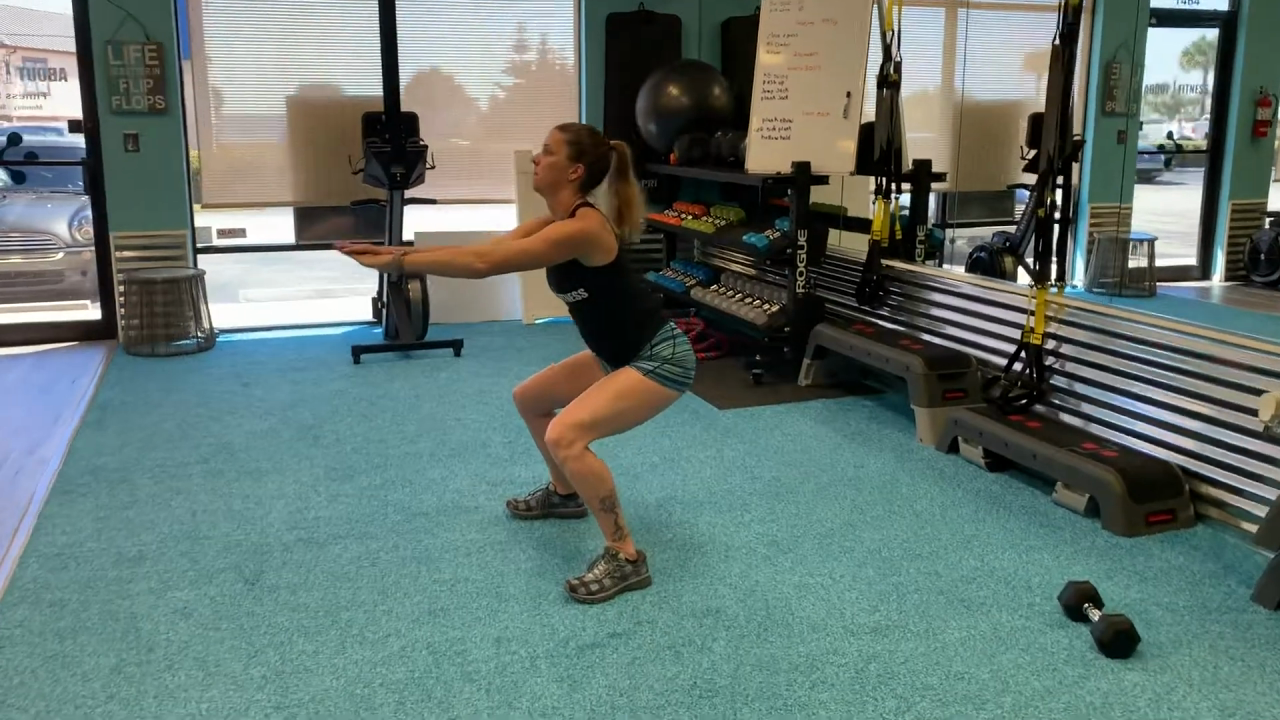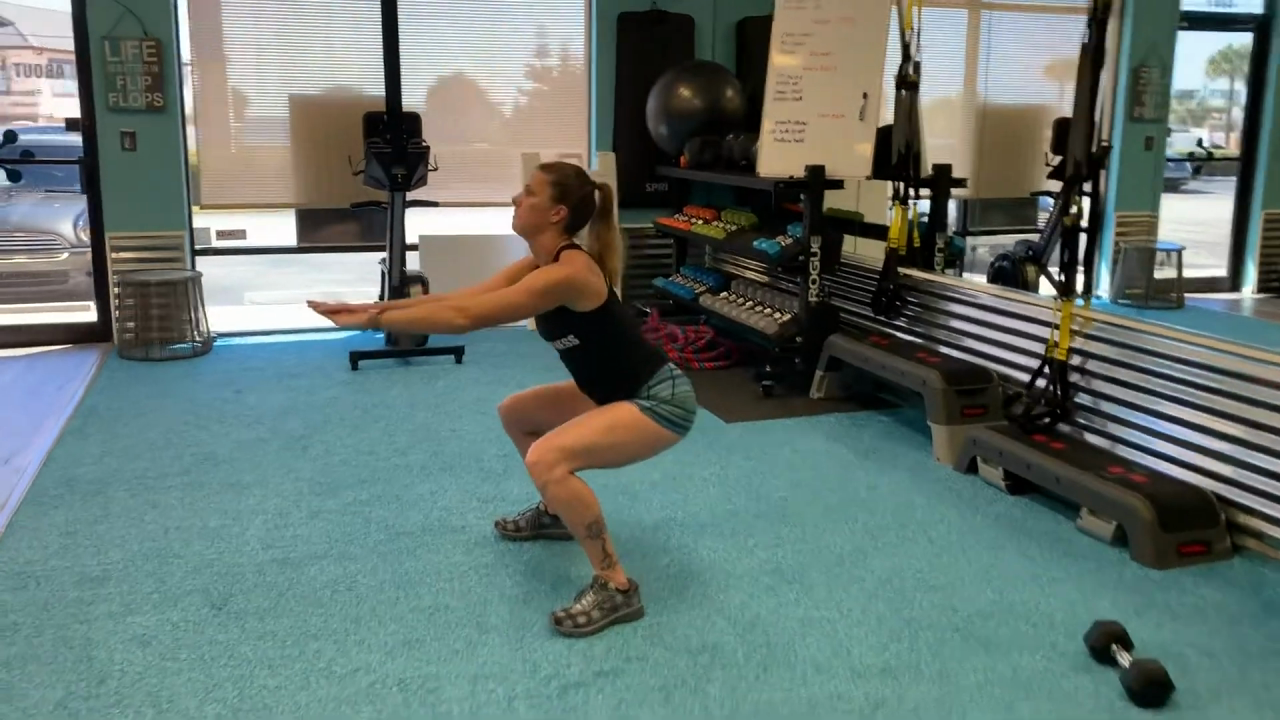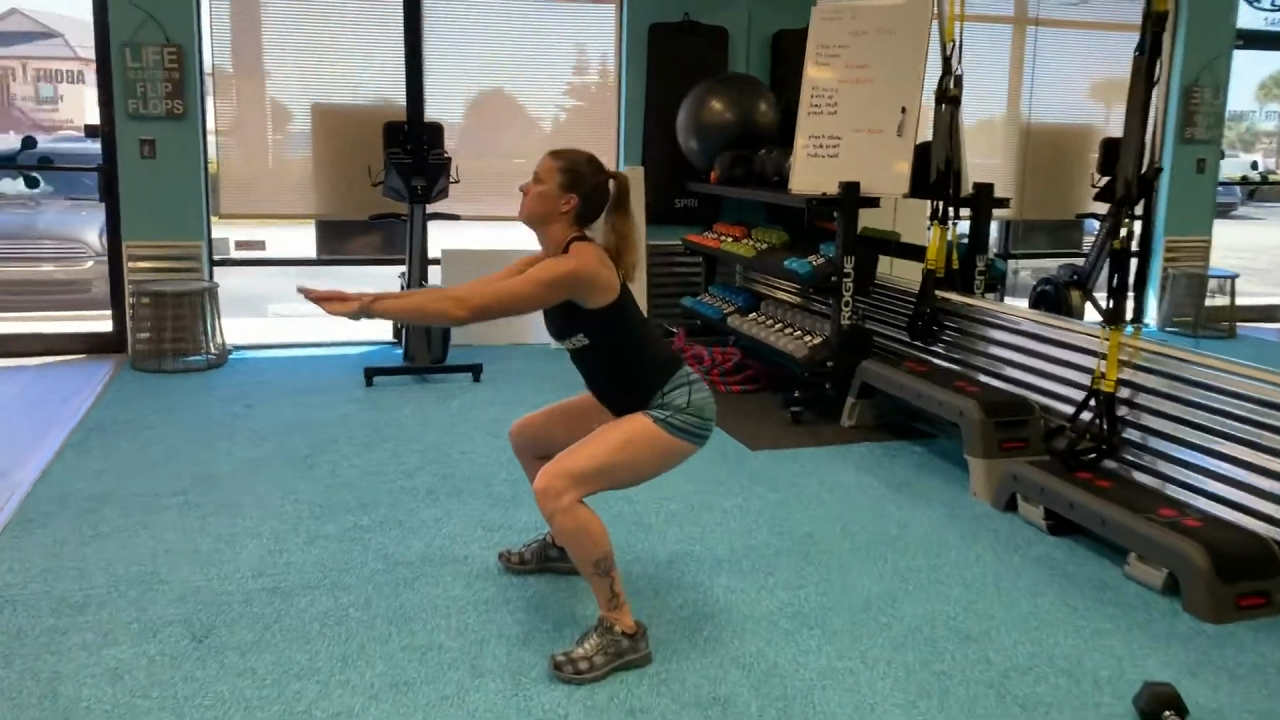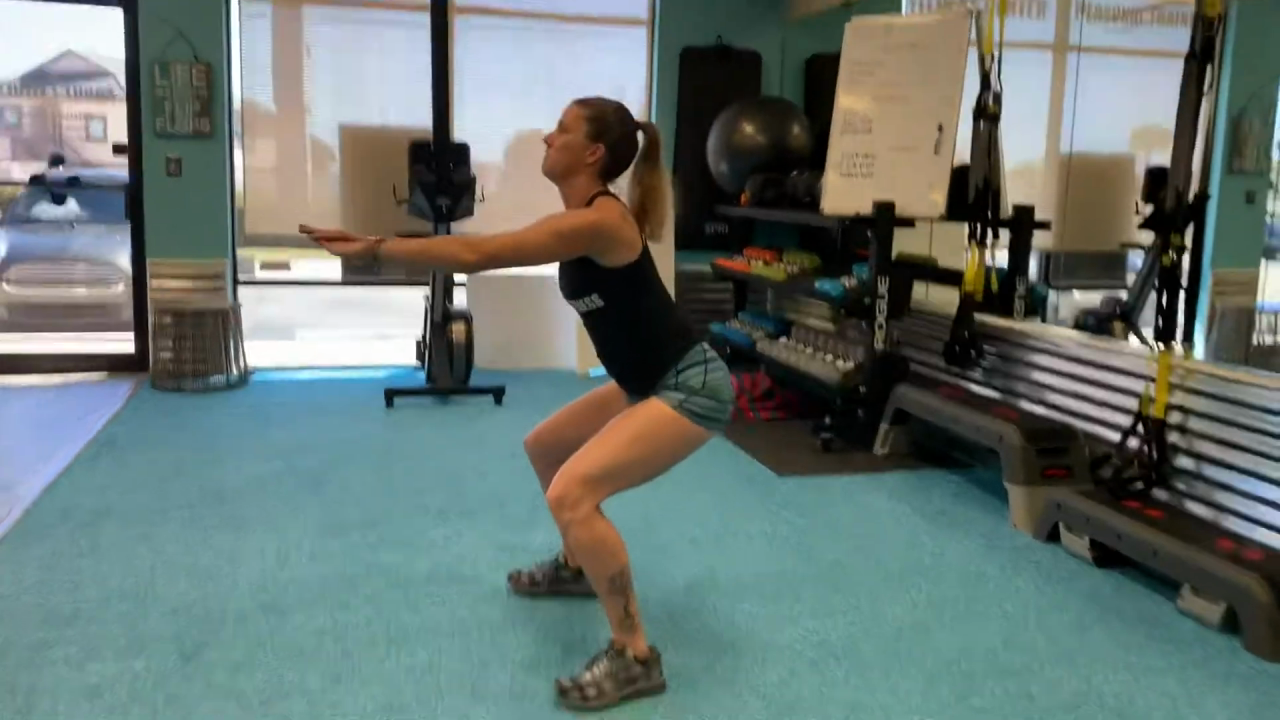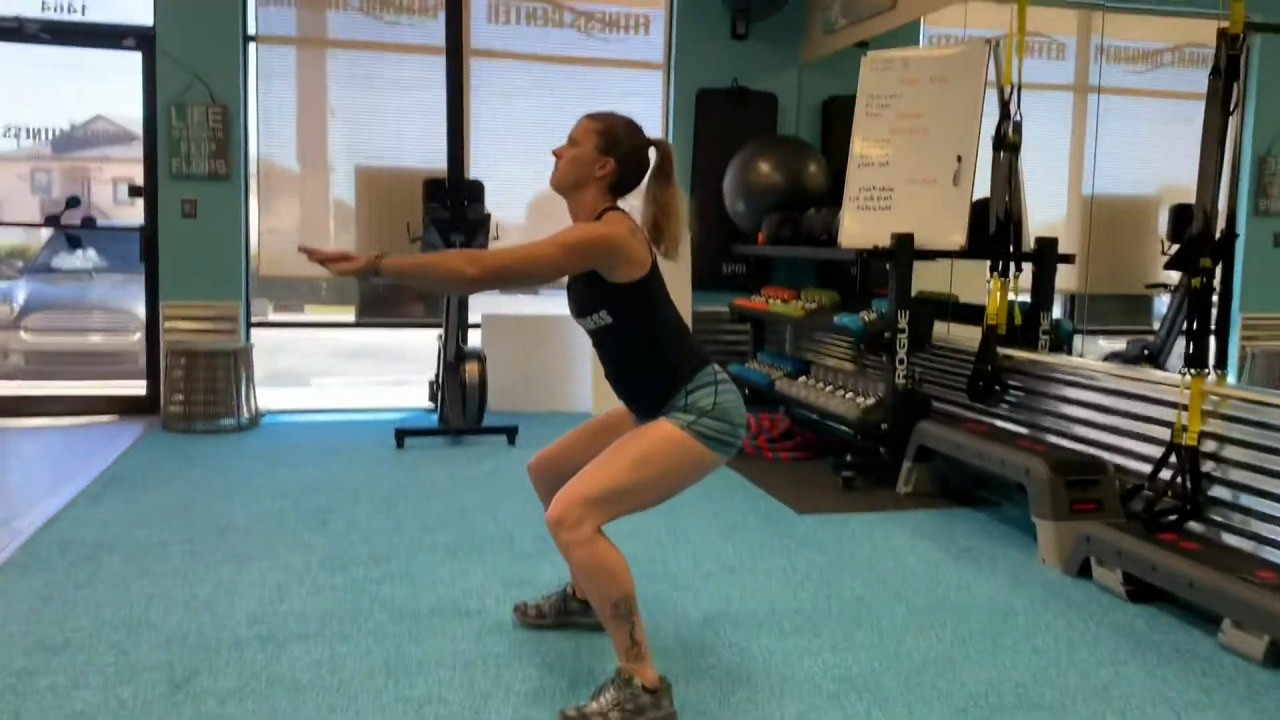
dt=0.3s
person 1, frame 1
left shoulder: (582, 229)
right shoulder: (557, 222)
left elbow: (483, 263)
right elbow: (486, 251)
left wrist: (397, 261)
right wrist: (398, 253)
left hip: (660, 358)
right hip: (619, 354)
left knee: (565, 436)
right knee: (529, 398)
left ankle: (625, 558)
right ankle: (564, 492)
person 1, frame 2
left shoulder: (568, 273)
right shoulder: (539, 266)
left elbow: (464, 317)
right elbow: (457, 298)
left wrist: (372, 321)
right wrist: (372, 307)
left hip: (662, 401)
right hip: (618, 392)
left knee: (547, 458)
right knee: (515, 414)
left ankle: (616, 589)
right ankle: (554, 513)
person 1, frame 3
left shoulder: (578, 266)
right shoulder: (550, 260)
left elbow: (465, 309)
right elbow: (464, 291)
left wrist: (365, 310)
right wrist: (365, 298)
left hip: (678, 409)
right hip: (634, 401)
left knee: (556, 486)
right knee: (527, 438)
left ankle: (622, 632)
right ankle: (563, 545)
person 1, frame 4
left shoulder: (598, 221)
right shoulder: (580, 217)
left elbow: (475, 255)
right elbow: (484, 251)
left wrist: (372, 249)
right wrist: (375, 243)
left hip: (692, 387)
right hip: (650, 383)
left knee: (571, 493)
right knee: (543, 447)
left ankle: (634, 656)
right ankle: (575, 565)
person 1, frame 5
left shoulder: (606, 236)
right shoulder: (591, 237)
left elbow: (480, 270)
right elbow: (491, 269)
left wrist: (374, 265)
right wrist: (381, 263)
left hip: (701, 409)
right hip: (660, 405)
left knee: (571, 513)
right knee: (547, 471)
right ankle: (585, 595)
